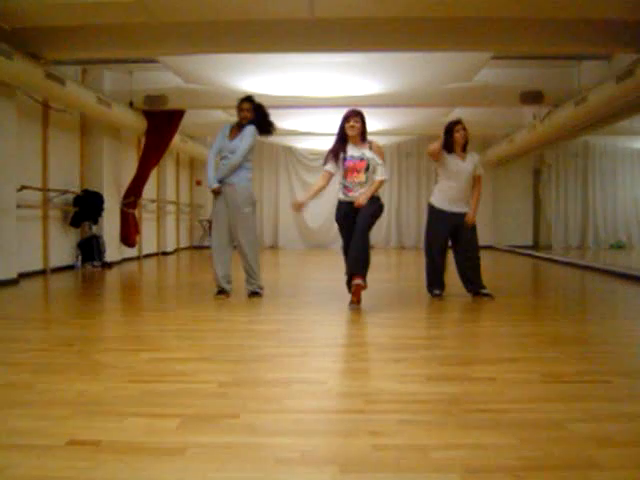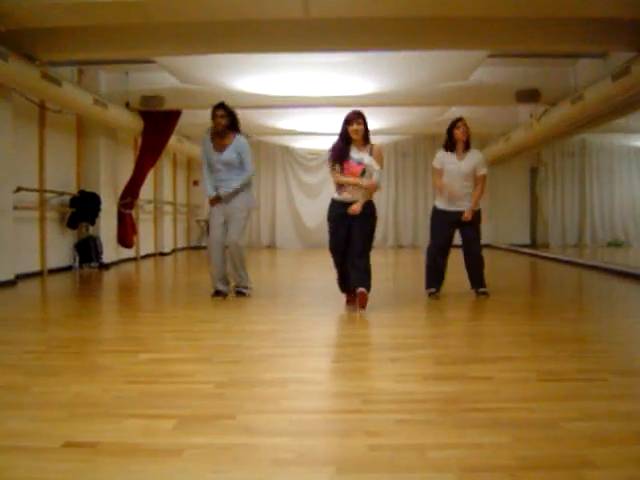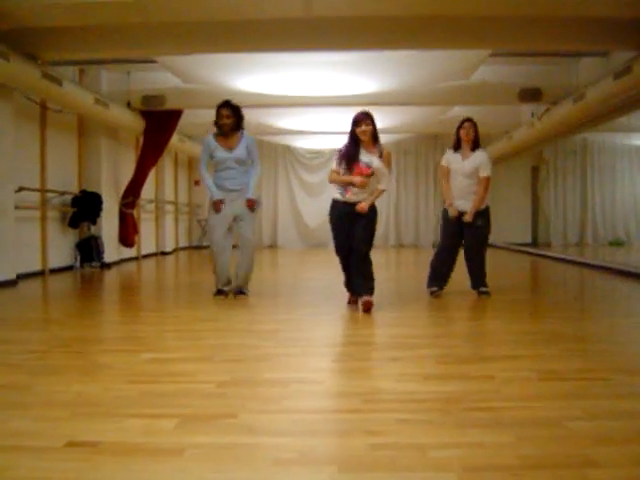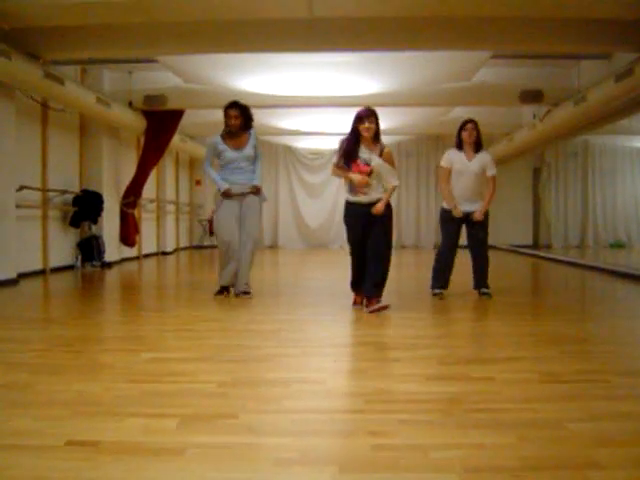
dt=0.3s
person 1, frame 1
left shoulder: (373, 147)
right shoulder: (338, 150)
left elbow: (381, 176)
right elbow: (325, 178)
left wrist: (367, 195)
right wrist: (305, 198)
left hip: (369, 201)
right hip: (345, 204)
left knee: (360, 233)
right knee: (350, 246)
left ankle: (358, 278)
right ankle: (355, 292)
person 1, frame 2
left shoulder: (374, 150)
right shoulder: (339, 149)
left elbow: (376, 182)
right elbow: (336, 177)
left wrist: (360, 203)
right wrist: (359, 182)
left hip: (363, 206)
right hip: (338, 206)
left knee: (360, 248)
right knee: (338, 249)
left ankle: (361, 289)
right ankle: (350, 291)
person 1, frame 3
left shoulder: (383, 153)
right shoulder: (346, 151)
left elbow: (383, 184)
right elbow: (332, 176)
left wrist: (368, 202)
right wrist: (352, 180)
left hip: (365, 208)
right hip: (341, 207)
left knee: (361, 250)
right knee: (344, 250)
left ankle: (365, 293)
right ankle: (353, 291)
person 1, frame 4
left shoulder: (384, 152)
right shoulder: (348, 146)
left elbow: (392, 182)
right elbow: (335, 169)
left wrist: (383, 202)
right wrist: (352, 176)
left hip: (378, 207)
right hip: (354, 207)
left knee: (378, 251)
right knee: (357, 251)
left ankle: (372, 296)
right ankle: (359, 291)
person 2, frame 1
left shoulder: (251, 130)
right shoulder: (226, 129)
left elbow: (237, 158)
right elbow: (212, 155)
left wrist: (217, 178)
right wrist: (212, 182)
left hip: (239, 188)
right hip: (223, 187)
left knee: (245, 237)
right knee: (220, 237)
left ankle: (254, 285)
right ankle: (223, 285)
person 2, frame 2
left shoulder: (240, 140)
right shoulder: (208, 139)
left elbow: (250, 171)
right elbow: (206, 168)
left wrist: (227, 192)
right wrist: (210, 192)
left hip: (240, 195)
right hip: (219, 197)
left knee: (233, 240)
right knee: (215, 240)
left ankle: (241, 284)
right ankle: (220, 286)
person 2, frame 3
left shoulder: (246, 138)
right shoulder: (210, 141)
left elbow: (255, 166)
right elbow: (203, 169)
left wrist: (251, 193)
right wrist: (214, 194)
left hip: (243, 195)
right hip: (221, 195)
left knee: (247, 239)
right knee: (218, 239)
left ankle: (240, 284)
right ankle: (223, 284)
person 2, frame 4
left shoulder: (252, 135)
right shoulder: (216, 141)
right elbow: (208, 166)
left wrist: (257, 181)
right wrist: (221, 185)
left hip: (250, 192)
right hip: (228, 194)
left knee: (251, 237)
right knee: (227, 237)
left ankle: (242, 285)
right ankle: (226, 282)
person 3, frame 1
left shoulder: (474, 158)
right shoulder: (443, 155)
left elbow: (477, 186)
right elbow: (431, 151)
left wrist: (473, 211)
right wrist: (443, 139)
left hip: (464, 212)
right hip: (439, 210)
left knee: (469, 251)
right knee: (436, 249)
left ankle: (477, 287)
right ankle: (436, 287)
person 3, frame 2
left shoulder: (477, 156)
right shoulder: (442, 155)
left elbow: (480, 185)
right elbow: (435, 180)
left wrist: (471, 209)
right wrist: (446, 188)
left hip: (468, 210)
right hip: (443, 210)
left knee: (473, 249)
right knee: (437, 248)
left ankle: (479, 285)
right ankle: (433, 286)
person 3, frame 3
left shoulder: (482, 156)
right shoulder: (450, 155)
left elbow: (483, 187)
right elbow: (444, 180)
left wrist: (471, 212)
right wrist: (450, 205)
left hip: (477, 211)
right hip: (452, 209)
left knee: (475, 249)
right knee: (446, 247)
left ankle: (480, 285)
right ankle: (435, 284)
person 3, frame 4
left shoulder: (485, 157)
right shoulder: (451, 154)
left elbow: (491, 186)
right elbow: (443, 182)
left wrist: (482, 210)
right wrist: (453, 205)
left hip: (477, 210)
right hip: (451, 210)
left knee: (479, 249)
right knee: (447, 247)
left ankle: (482, 286)
right ankle: (438, 286)
